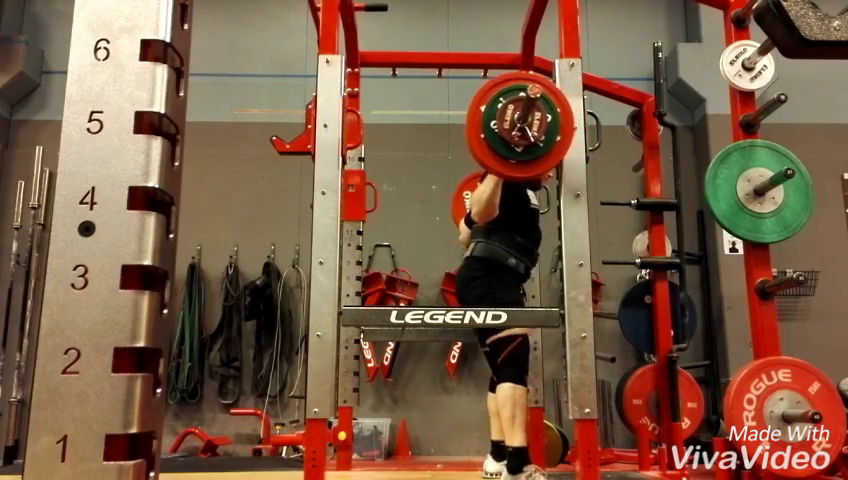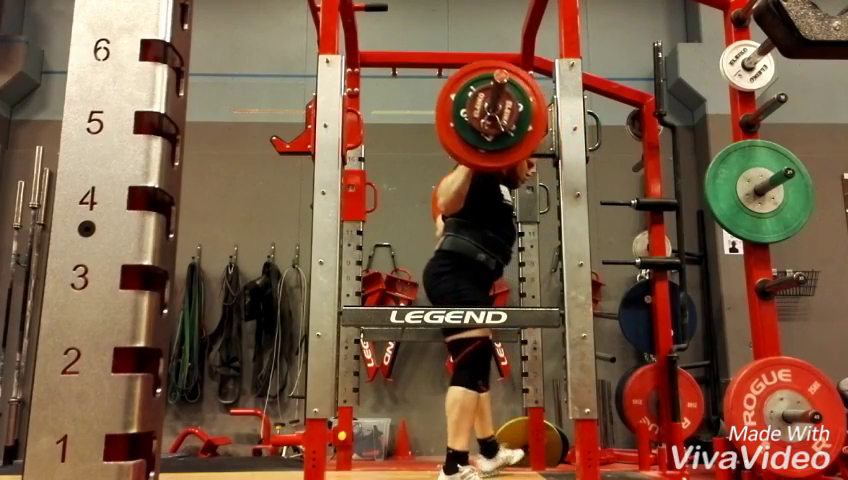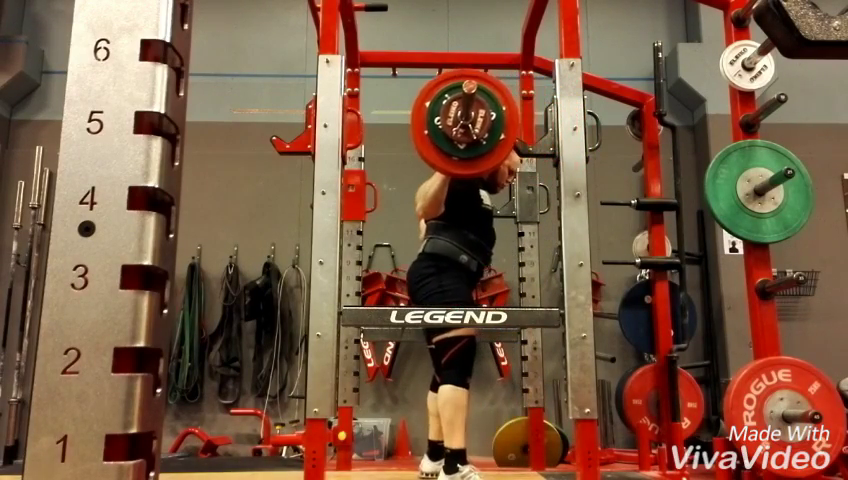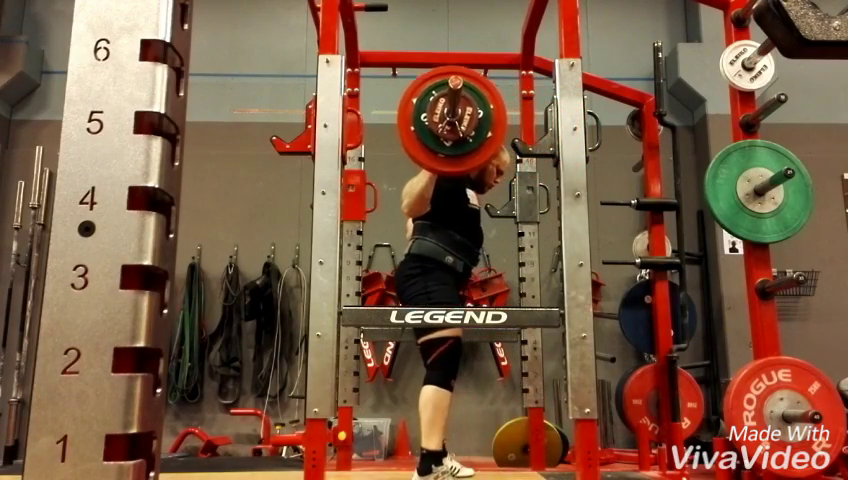
dt=0.5s
person 1, frame 1
left shoulder: (515, 187)
right shoulder: (511, 182)
left elbow: (465, 234)
right elbow: (481, 213)
right wrist: (497, 170)
left hip: (489, 281)
right hip: (488, 280)
left knee: (505, 368)
right knee: (513, 365)
person 1, frame 2
left shoulder: (493, 186)
right shoulder: (486, 176)
left elbow: (442, 227)
right elbow: (446, 203)
right wrist: (469, 162)
left hip: (462, 279)
right hip: (456, 276)
left knee: (476, 363)
right knee: (471, 365)
left ankle: (490, 451)
person 1, frame 3
left shoulder: (474, 191)
right shoulder: (465, 180)
left elbow: (426, 227)
right elbow: (425, 207)
left hip: (442, 279)
right hip: (440, 276)
left knee: (448, 368)
right knee: (458, 364)
person 1, frame 4
left shoulder: (462, 190)
right shoulder: (451, 180)
left elbow: (415, 226)
right elbow: (411, 206)
left hip: (435, 280)
right hip: (427, 277)
left knee: (443, 365)
right knee: (444, 363)
